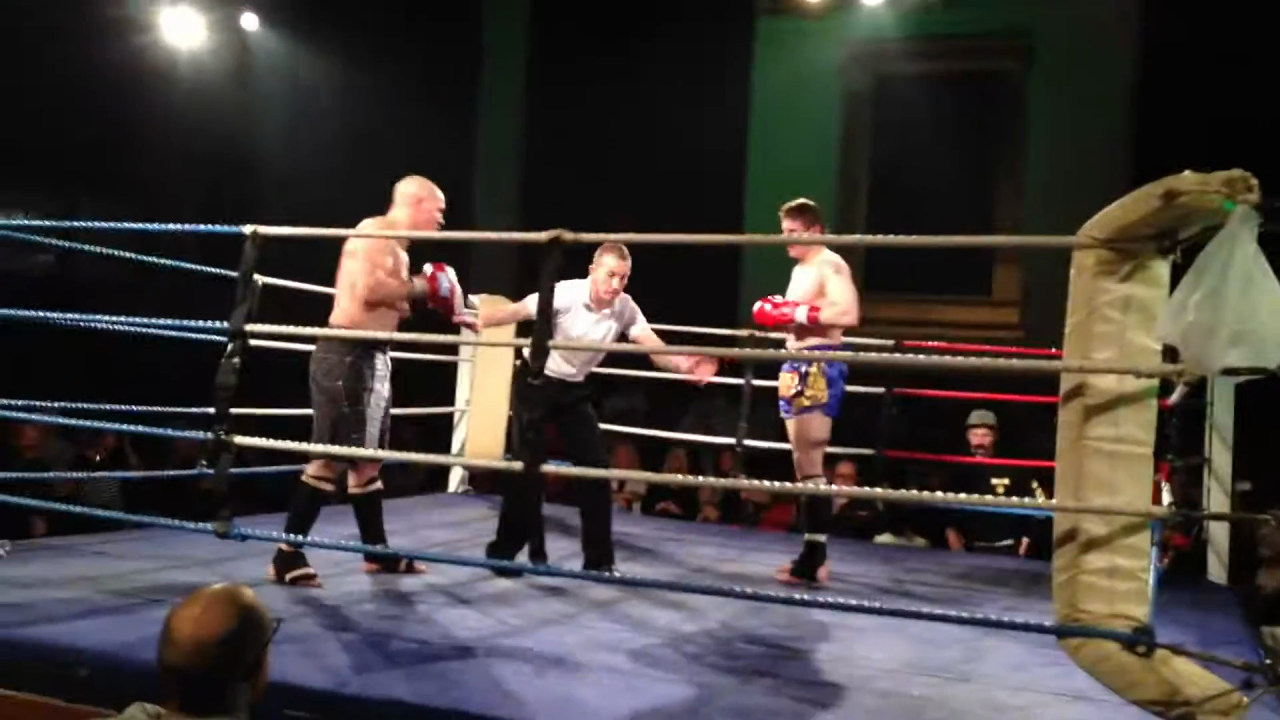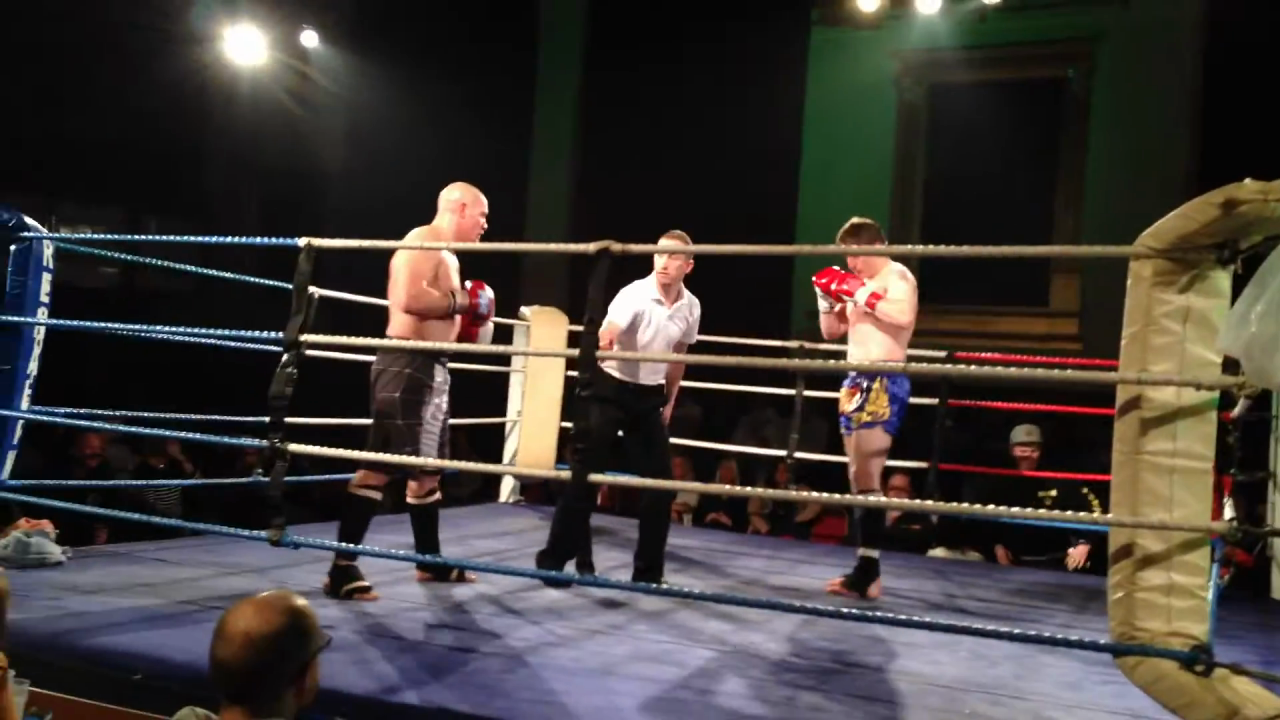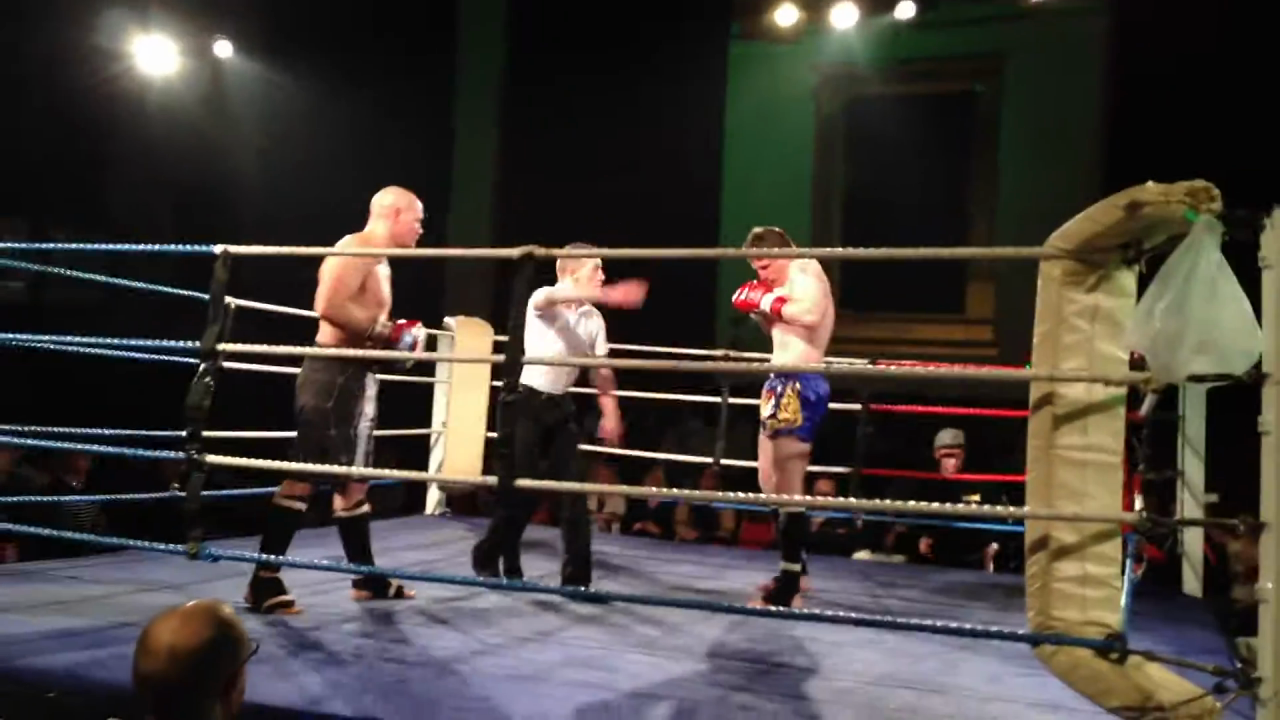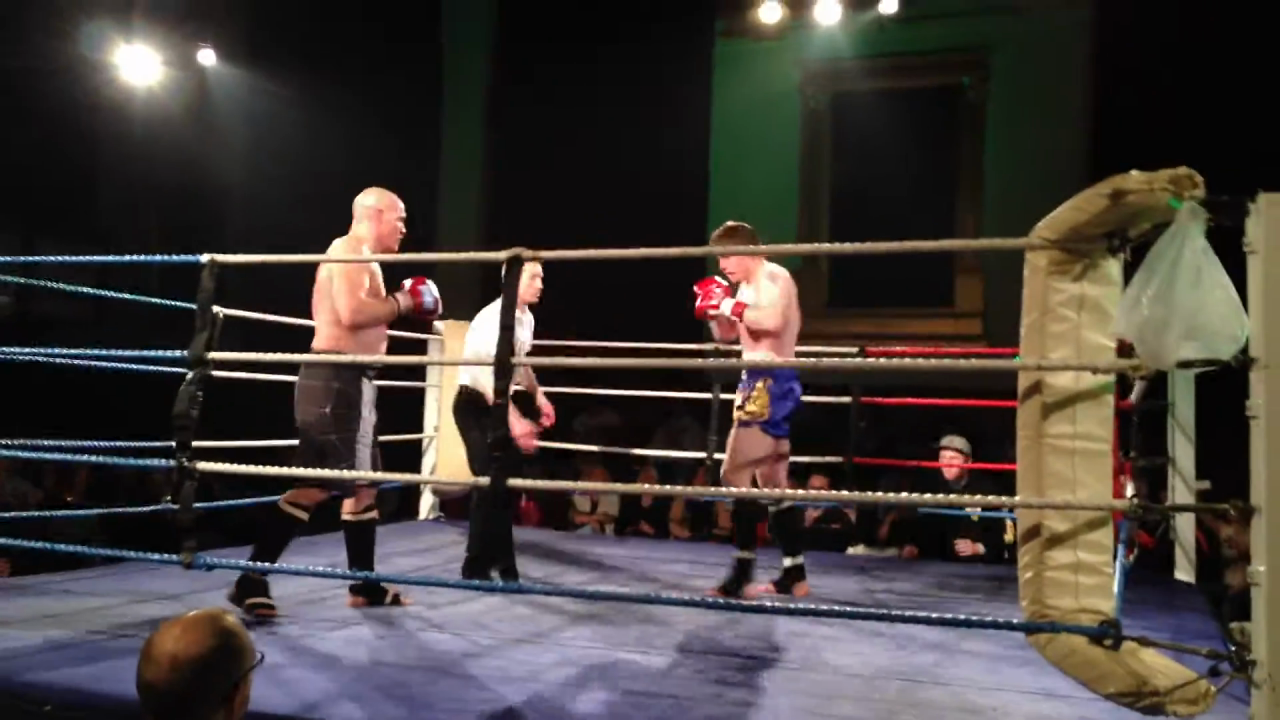
dt=0.5s
person 1, frame 1
left shoulder: (394, 246)
right shoulder: (375, 234)
right elbow: (369, 290)
left wrist: (422, 295)
right wrist: (425, 286)
left hip: (371, 357)
right hip: (347, 354)
left knee: (367, 456)
right knee: (334, 456)
left ankle: (377, 551)
right ankle: (288, 553)
person 1, frame 2
left shoulder: (447, 255)
right shoulder: (422, 243)
right elbow: (410, 300)
left wrist: (465, 325)
right wrist: (465, 301)
left hip: (431, 368)
right hip: (406, 366)
left knee: (428, 467)
right knee: (380, 466)
left ankle: (429, 560)
right ankle: (342, 567)
person 1, frame 3
left shoulder: (379, 263)
right shoulder: (355, 250)
right elbow: (328, 306)
left wrist: (392, 335)
right wrist: (385, 330)
left hip: (358, 377)
right hip: (335, 374)
left knee: (354, 479)
right knee: (305, 476)
left ankle: (367, 578)
right ankle: (265, 580)
person 1, frame 4
left shoulder: (363, 259)
right shoulder: (350, 250)
right elbow: (352, 313)
left wrist: (403, 306)
right wrist: (405, 300)
left hip: (354, 381)
right hip: (334, 379)
left knee: (362, 485)
right knee: (314, 486)
left ankle: (364, 584)
right ankle: (252, 579)
person 2, frame 1
left shoulder: (831, 265)
right shoulder: (799, 270)
left elbow: (848, 314)
left wrist: (797, 312)
right wrist: (775, 312)
left hip: (819, 368)
right hip: (796, 366)
left knee: (810, 462)
right knee: (803, 463)
left ankle: (815, 559)
right ankle: (812, 553)
person 2, frame 2
left shoulder: (896, 274)
right shoulder: (858, 282)
left elbow: (903, 316)
right elbow: (832, 331)
left wrist: (859, 294)
right wrist: (828, 296)
left hip: (883, 383)
right hip: (856, 382)
left knee: (866, 474)
right knee: (859, 478)
left ankle: (867, 572)
right ankle: (866, 568)
person 2, frame 3
left shoulder: (805, 269)
right shoulder: (784, 282)
left elbow: (811, 315)
left wrist: (769, 301)
right wrist: (758, 306)
left hip: (799, 386)
right hip: (782, 384)
left knee: (786, 486)
right knee: (770, 482)
left ankle: (789, 586)
right ankle: (794, 569)
person 2, frame 4
left shoulder: (773, 277)
right shoulder: (746, 288)
left elbow: (774, 321)
right elbow: (725, 337)
left wrist: (729, 306)
right wrist: (715, 307)
left hip: (772, 385)
right hip: (758, 384)
left knee: (734, 473)
right knee: (774, 484)
left ankle: (742, 573)
right ankle: (794, 575)
person 3, frame 1
left shoulder: (625, 309)
right shoulder: (564, 294)
left elbow: (655, 347)
right elbow: (516, 311)
left wrist: (687, 365)
right wrist: (482, 320)
left hip: (575, 389)
right hip: (535, 382)
left knee: (595, 468)
right knee: (528, 466)
left ankle: (599, 558)
right ankle: (504, 549)
person 3, frame 2
left shoulder: (691, 307)
right shoulder: (634, 295)
right elbow: (606, 333)
left wrist: (669, 402)
right wrist: (601, 346)
left hip: (649, 398)
right hip: (608, 389)
left knee: (661, 485)
right knee: (584, 476)
left ankle: (648, 572)
right ankle: (553, 559)
person 3, frame 3
left shoulder: (594, 319)
right shoulder: (544, 298)
left elbow: (601, 370)
right elbow: (555, 298)
left wrist: (611, 413)
right wrist: (609, 296)
left hip: (558, 406)
right hip: (523, 403)
left knee: (574, 490)
right knee: (520, 488)
left ankle: (576, 577)
right ankle: (488, 558)
person 3, frame 4
left shoulder: (526, 318)
right shoulder: (493, 318)
right elbow: (485, 376)
left wrist: (539, 397)
right wrist: (514, 419)
right hip: (474, 404)
left ankle: (494, 555)
right ankle: (476, 566)
